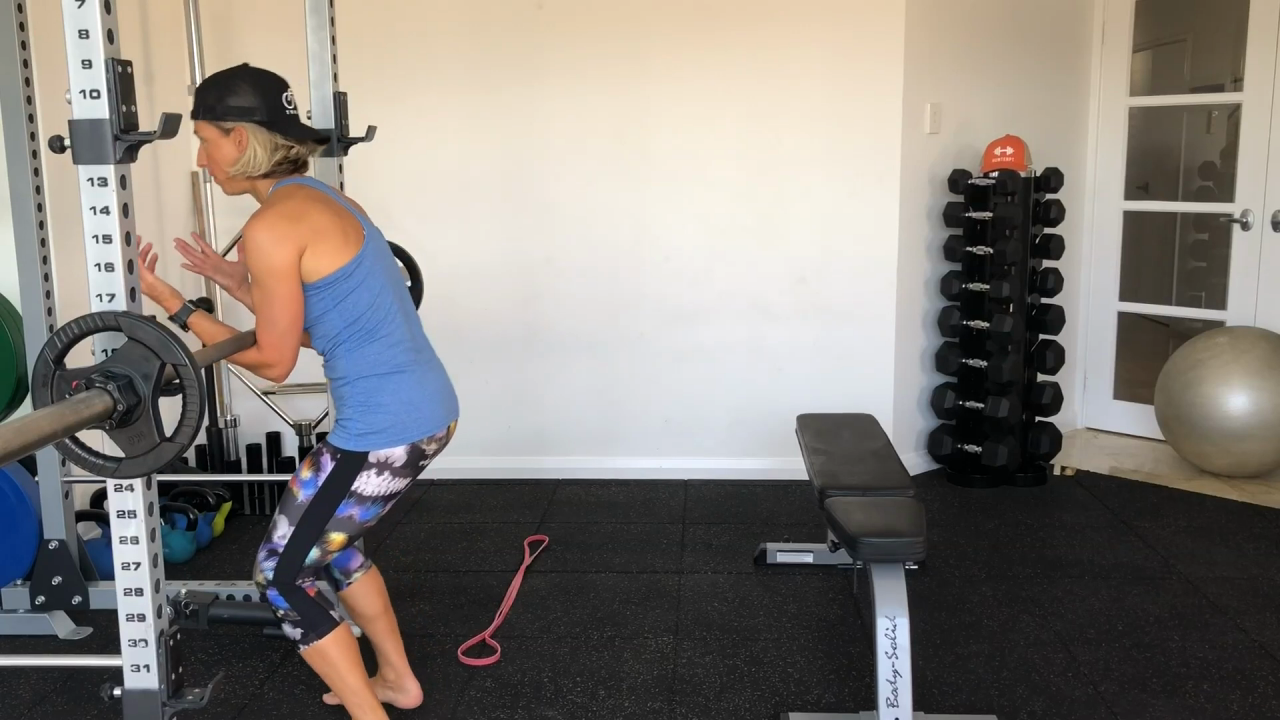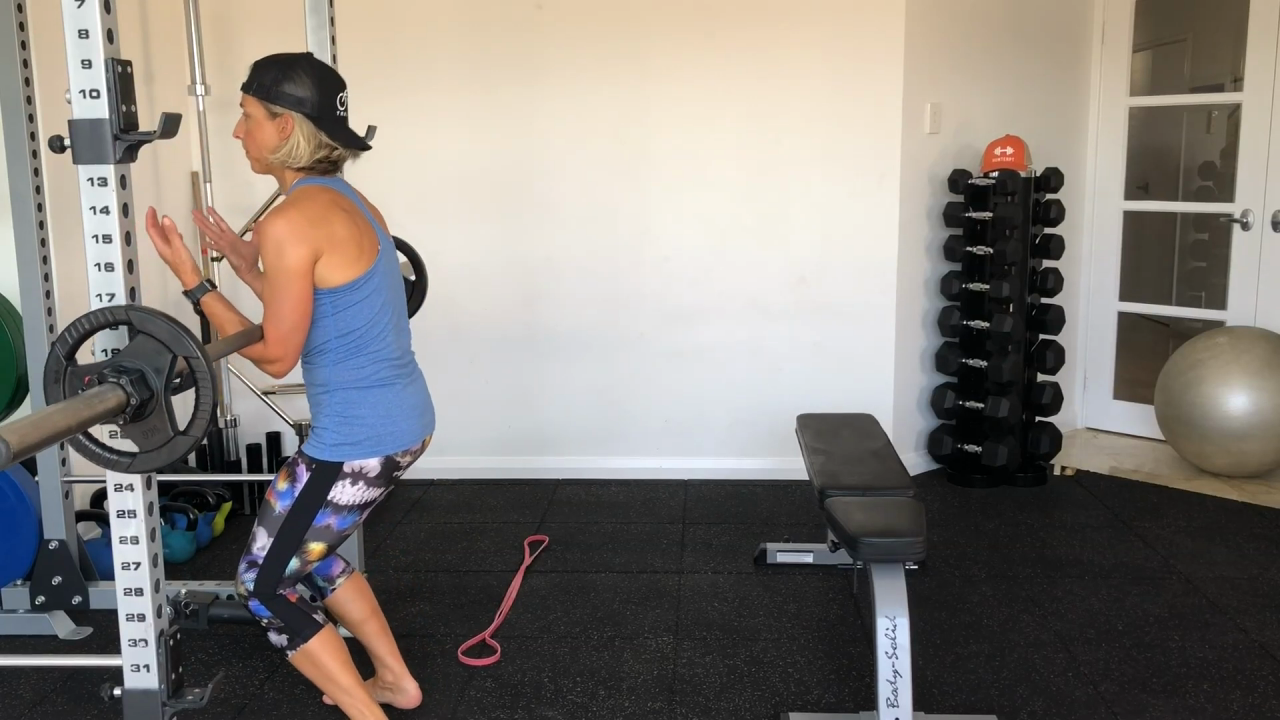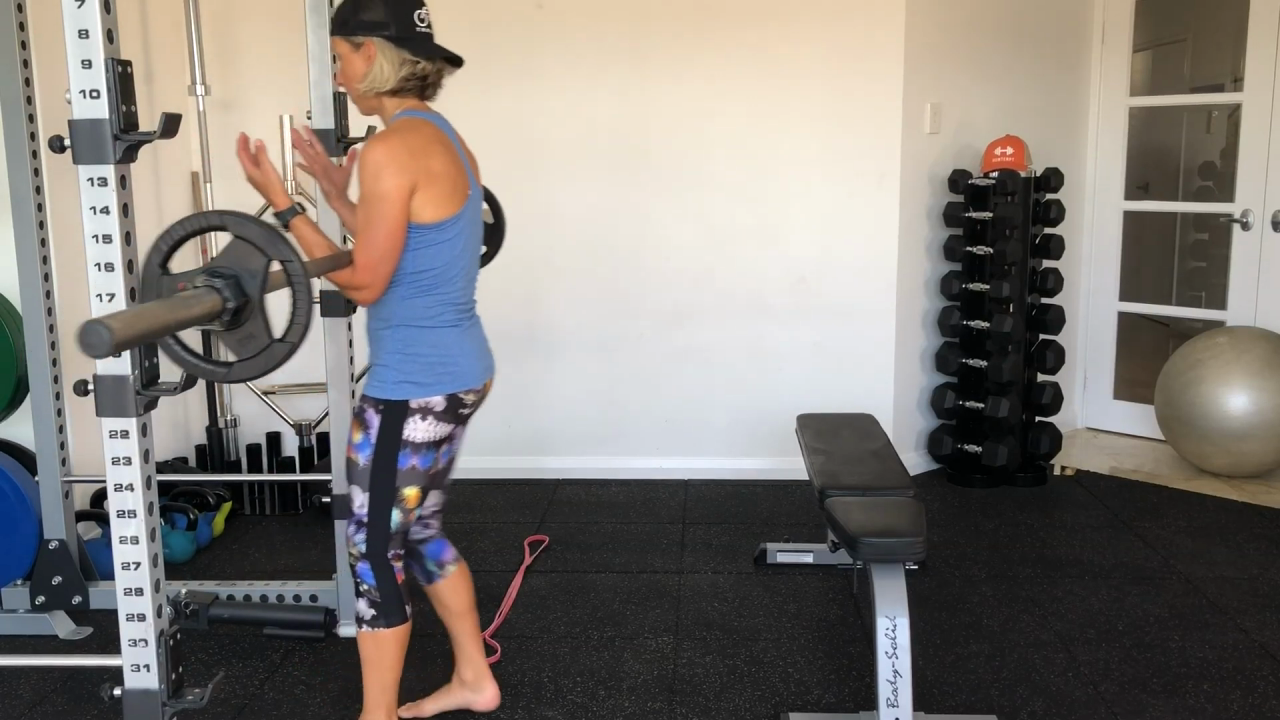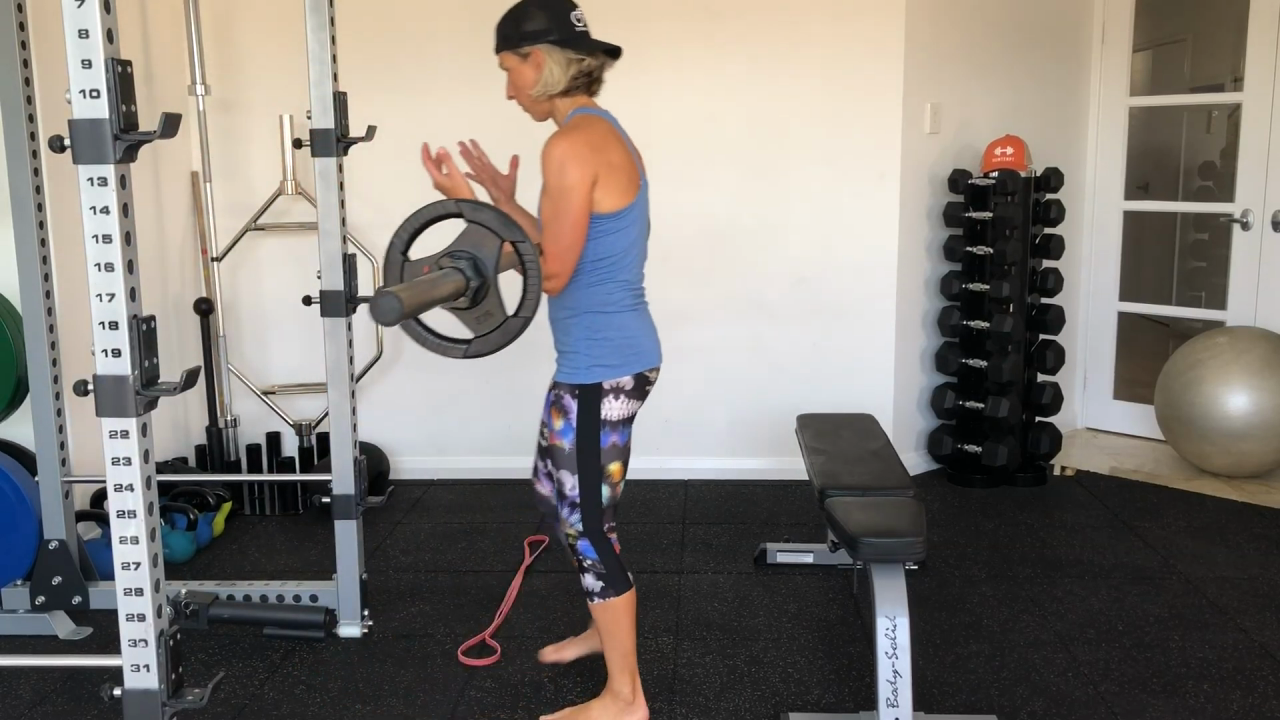
dt=1s
person 1, frame 1
left shoulder: (271, 226)
right shoulder: (321, 201)
left elbow: (274, 361)
left wrist: (171, 304)
right wrist: (242, 288)
left hip: (384, 429)
right hip: (424, 409)
left knee: (281, 574)
right knee: (324, 540)
person 1, frame 2
left shoulder: (291, 223)
right shoulder: (346, 203)
left elbow: (278, 355)
left wrist: (191, 279)
right wrist: (248, 268)
left hip: (358, 438)
right hip: (401, 420)
left knee: (263, 583)
right knee: (302, 548)
person 1, frame 3
left shoulder: (390, 151)
right shoulder: (442, 139)
left elbow: (365, 282)
left wrist: (281, 203)
right wrist: (337, 195)
left hip: (414, 383)
right hip: (458, 369)
left knee: (376, 552)
right knee: (416, 530)
person 1, frame 4
left shoulder: (571, 145)
right shoulder: (603, 134)
left elbow: (552, 274)
left wrist: (468, 207)
right wrist: (505, 202)
left hip: (601, 364)
right hip: (603, 355)
left knee: (586, 523)
right knee: (556, 487)
right ankle: (608, 628)
